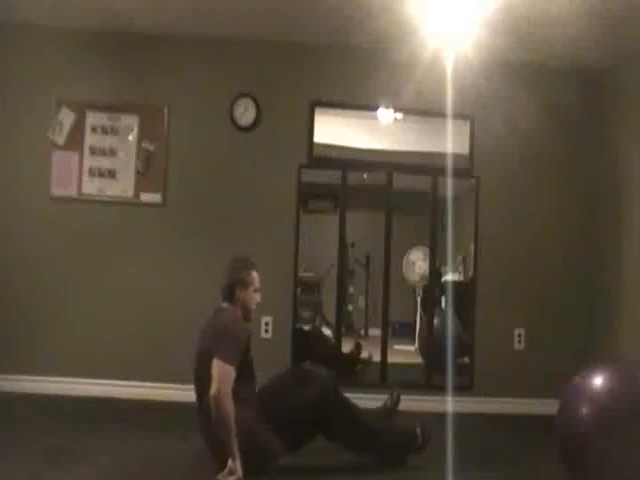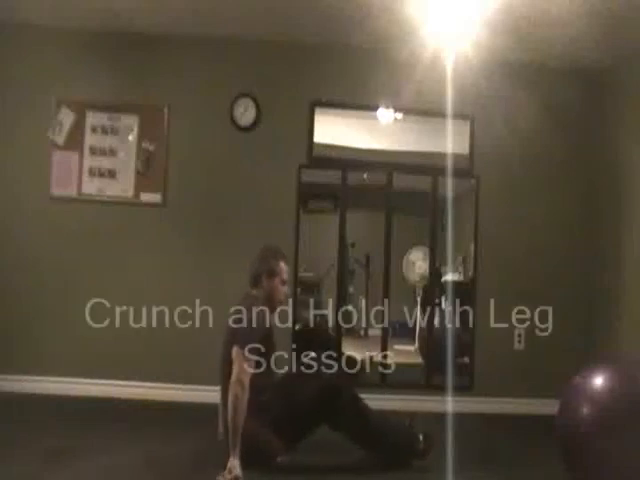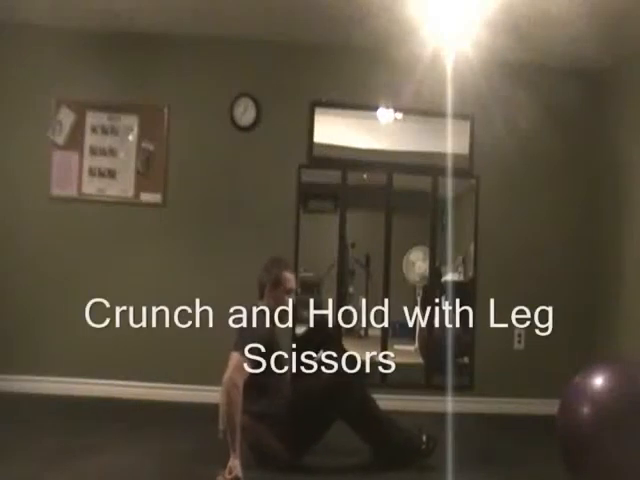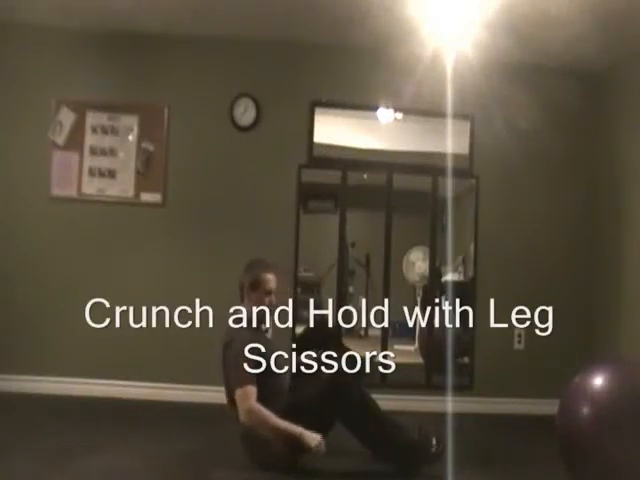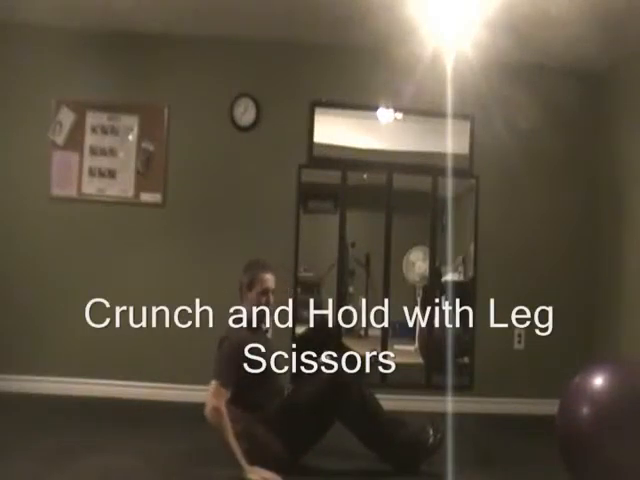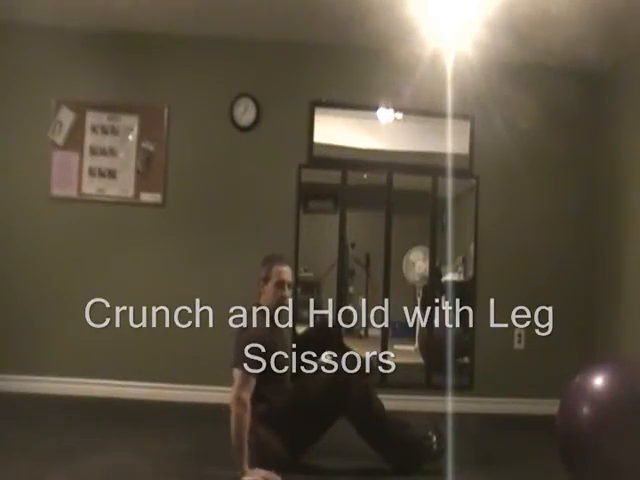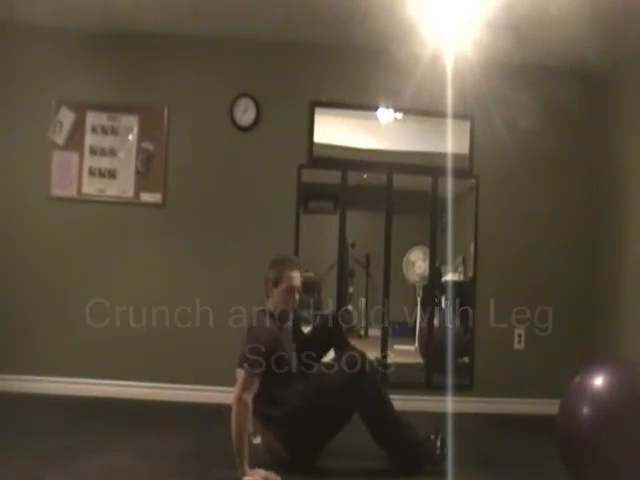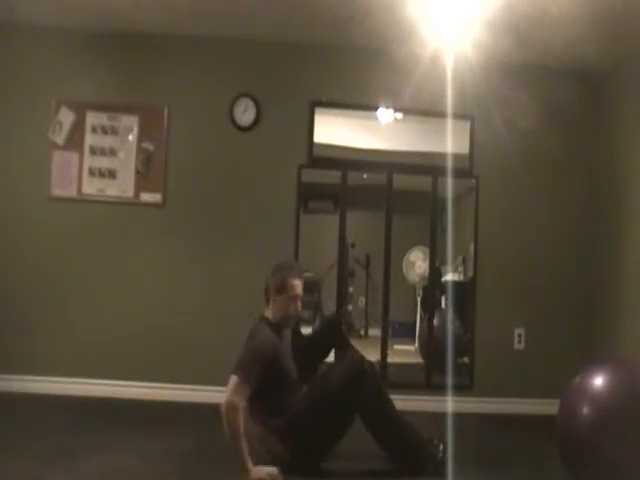
dt=0.5s
person 1, frame 1
left shoulder: (220, 321)
right shoulder: (233, 328)
right elbow: (219, 392)
right wrist: (234, 456)
left hip: (241, 424)
right hip: (246, 442)
left knee: (302, 376)
right knee: (324, 395)
left ankle: (368, 424)
right ankle: (395, 445)
person 1, frame 2
left shoulder: (251, 311)
right shoulder: (254, 318)
right elbow: (239, 383)
right wrist: (235, 455)
left hip: (263, 414)
right hip: (260, 434)
right knee: (333, 388)
right ankle: (397, 446)
person 1, frame 3
left shoulder: (260, 323)
right shoulder: (258, 329)
right elbow: (232, 383)
right wrist: (235, 456)
left hip: (277, 421)
right hip: (275, 440)
right knee: (341, 381)
right ankle: (398, 447)
person 1, frame 4
left shoulder: (254, 330)
right shoulder: (241, 342)
right elbow: (247, 411)
right wrist: (301, 434)
left hip: (281, 420)
right hip: (273, 444)
right knee: (340, 382)
right ankle: (405, 451)
person 1, frame 5
left shoulder: (257, 332)
right shoulder: (236, 342)
right elbow: (214, 407)
left hip: (279, 423)
right hip: (270, 445)
right knee: (338, 382)
right ankle: (403, 450)
person 1, frame 6
left shoulder: (274, 321)
right shoulder: (255, 332)
right elbow: (239, 398)
left hip: (284, 419)
right hip: (274, 439)
right knee: (346, 379)
right ankle: (409, 450)
person 1, frame 7
left shoulder: (282, 322)
right shoulder: (263, 333)
right elbow: (241, 399)
left hip: (295, 418)
right hip: (290, 439)
right knee: (357, 369)
right ankle: (413, 453)
person 1, frame 8
left shoulder: (275, 332)
right shoulder: (262, 341)
right elbow: (231, 403)
left hip: (298, 427)
right hip: (295, 444)
right knee: (358, 370)
right ankle: (417, 456)
